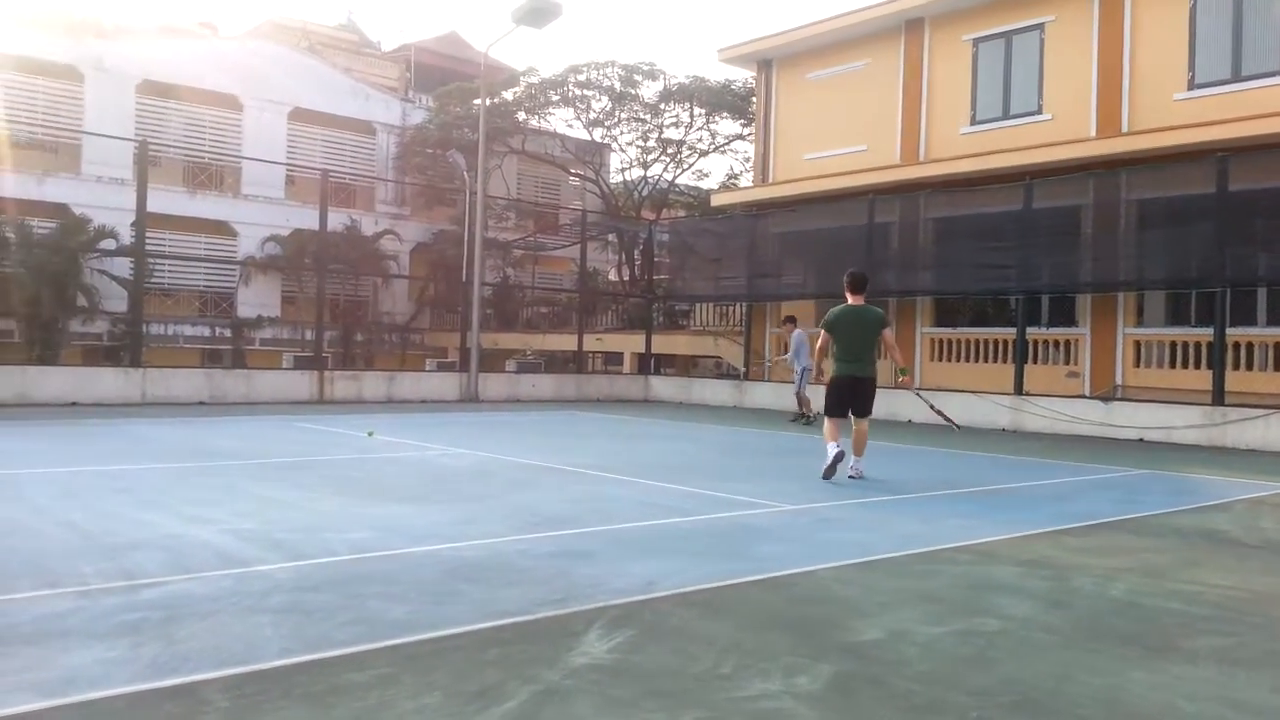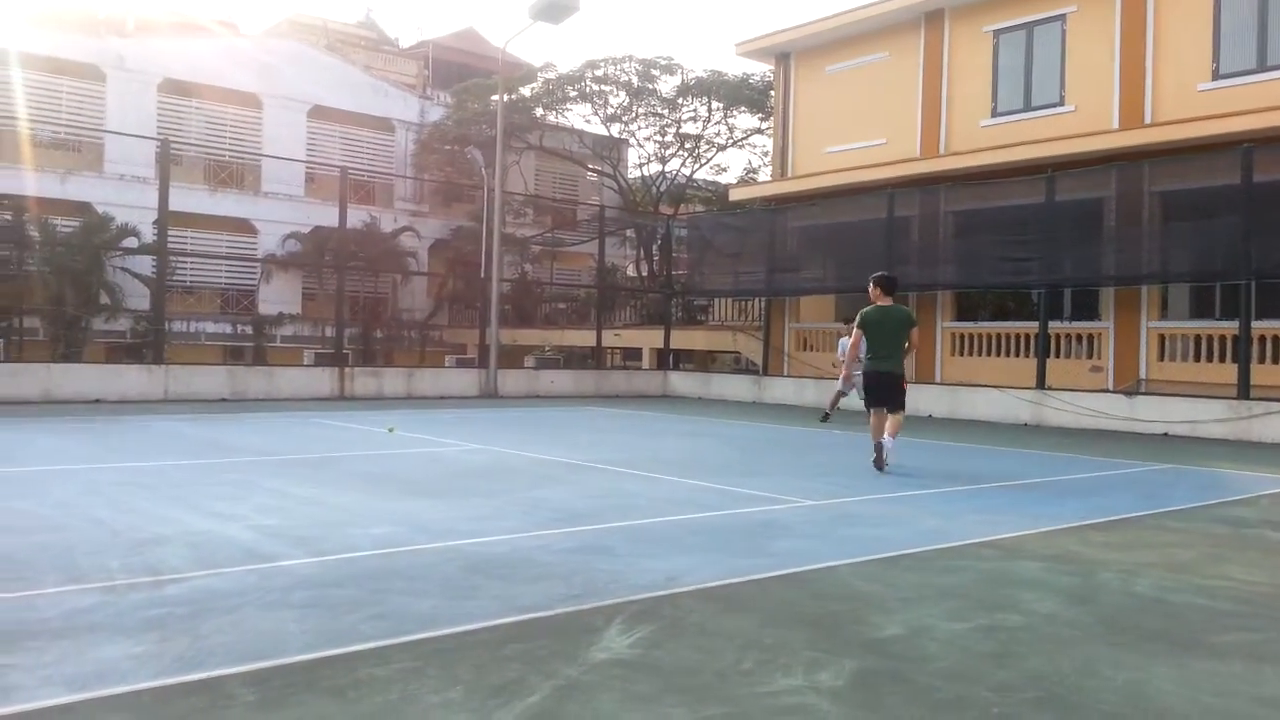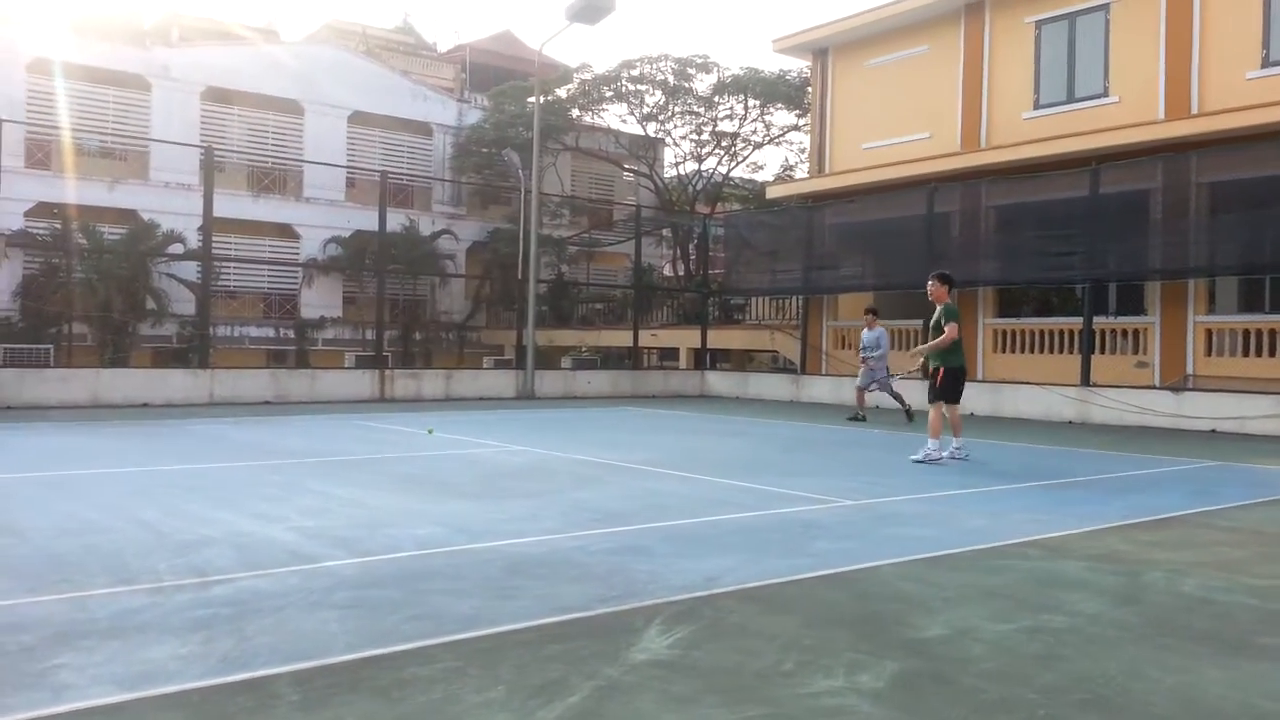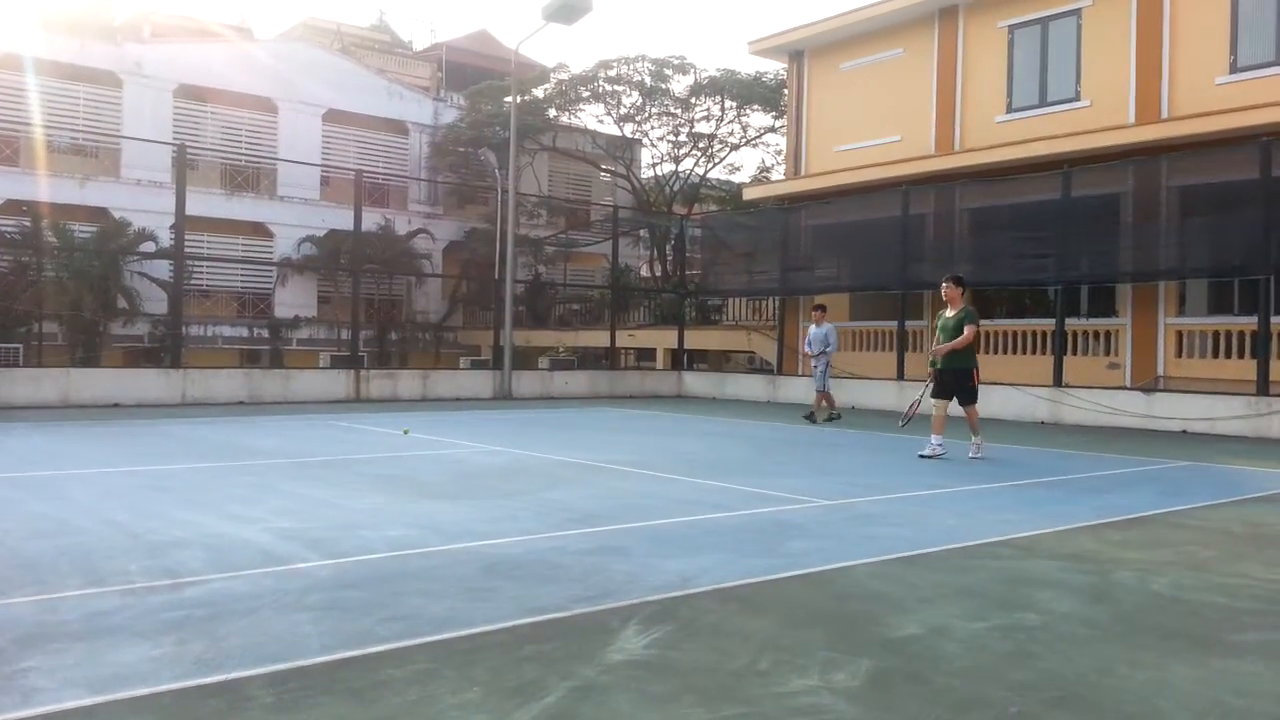
dt=0.5s
person 1, frame 1
left shoulder: (834, 314)
right shoulder: (878, 315)
left elbow: (821, 346)
right elbow: (891, 345)
left wrist: (818, 367)
right wrist: (903, 372)
left hip: (840, 375)
right hip: (867, 376)
left knee: (831, 419)
right knee: (861, 422)
left ankle: (833, 450)
right ankle: (856, 466)
person 1, frame 2
left shoulder: (865, 314)
right shoulder: (906, 314)
left elbow: (854, 342)
right elbow: (914, 343)
left wrist: (846, 367)
left hip: (871, 370)
right hip: (895, 371)
left knee: (876, 412)
right knee: (896, 414)
left ankle: (880, 449)
right ankle: (885, 443)
person 1, frame 3
left shoulder: (947, 310)
right shoulder: (942, 311)
left elbow: (952, 335)
left wrist: (925, 349)
right wrist: (927, 355)
left hip: (948, 366)
right hip: (950, 366)
left knee: (935, 405)
right knee: (951, 407)
left ankle: (932, 450)
right ankle: (958, 447)
person 1, frame 4
left shoulder: (969, 313)
right shoulder: (941, 315)
left elbow: (968, 336)
left wrist: (947, 347)
right wrist: (933, 364)
left hip: (965, 369)
right hip: (944, 369)
left knee: (969, 408)
right knee: (938, 405)
left ankle: (977, 442)
right ankle: (936, 445)
